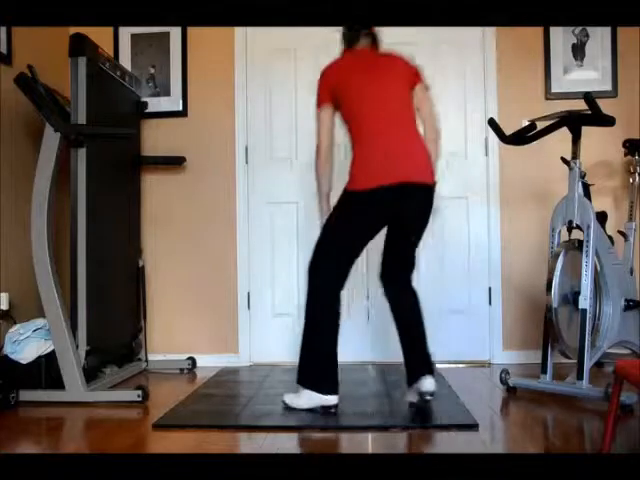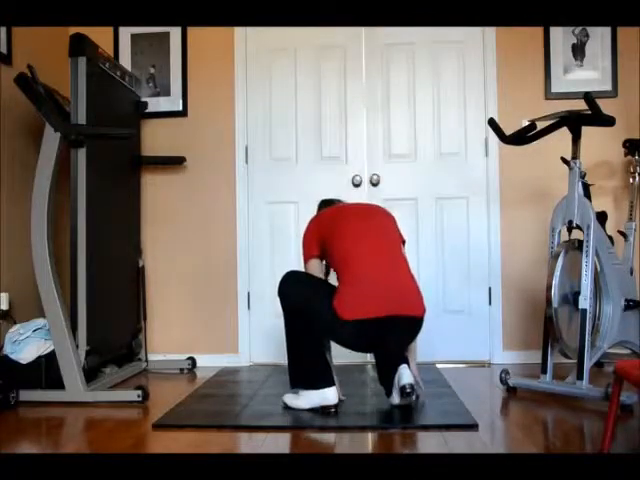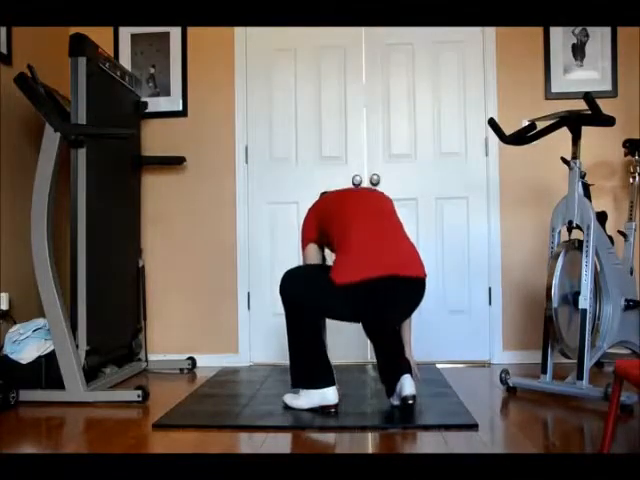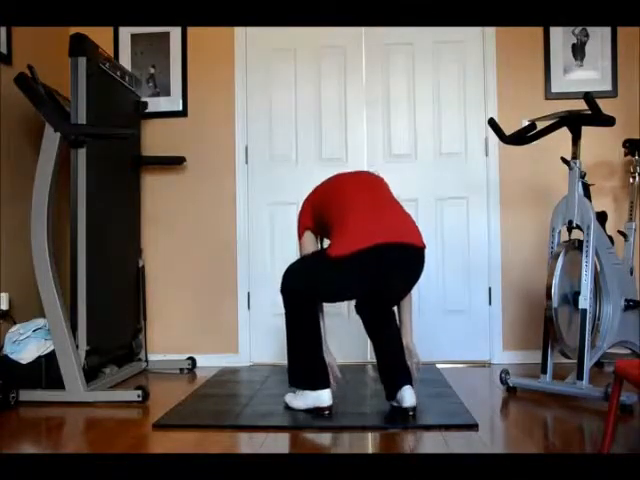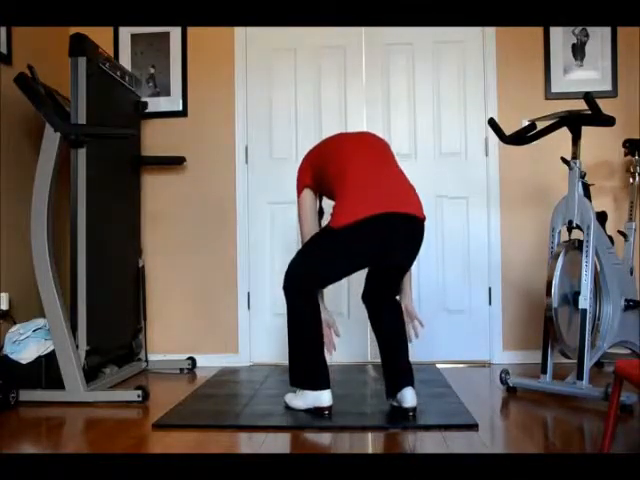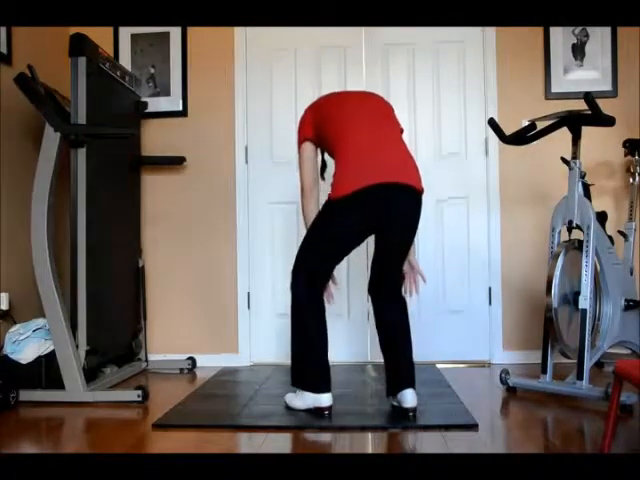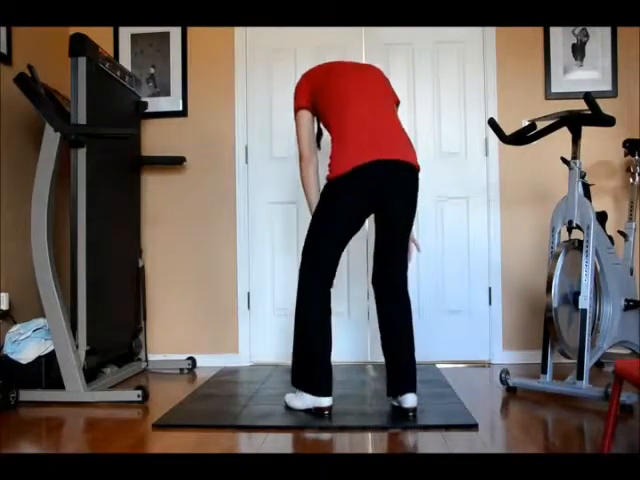
dt=0.7s
person 1, frame 1
left shoulder: (334, 71)
right shoulder: (402, 64)
left elbow: (324, 148)
right elbow: (430, 125)
left wrist: (326, 211)
right wrist: (427, 178)
left hip: (371, 182)
right hip: (418, 182)
left knee: (325, 271)
right knee: (397, 276)
left ankle: (319, 386)
right ankle: (421, 374)
person 1, frame 2
left shoulder: (318, 223)
right shoulder: (383, 214)
left elbow: (318, 293)
left wrist: (327, 372)
right wrist: (409, 359)
left hip: (357, 323)
right hip: (410, 322)
left knee: (292, 287)
left ankle: (319, 388)
right ankle: (398, 371)
person 1, frame 3
left shoulder: (317, 210)
right shoulder: (380, 198)
left elbow: (314, 283)
left wrist: (321, 357)
right wrist: (406, 347)
left hip: (359, 285)
right hip: (413, 283)
left knee: (293, 285)
left ankle: (319, 388)
right ankle: (400, 379)
person 1, frame 4
left shoulder: (313, 203)
right shoulder: (375, 182)
left elbow: (314, 279)
left wrist: (322, 349)
right wrist: (405, 335)
left hip: (359, 254)
right hip: (413, 253)
left knee: (294, 285)
right knee: (376, 306)
left ankle: (315, 390)
right ankle: (402, 388)
person 1, frame 5
left shoulder: (312, 161)
right shoulder: (376, 143)
left elbow: (311, 241)
left wrist: (321, 308)
right wrist: (405, 297)
left hip: (360, 222)
right hip: (412, 220)
left knee: (298, 284)
right knee: (381, 296)
left ankle: (315, 389)
right ankle: (403, 389)
person 1, frame 6
left shoulder: (314, 114)
right shoulder: (380, 104)
left elbow: (309, 190)
left wrist: (322, 259)
right wrist: (408, 253)
left hip: (357, 192)
right hip: (409, 190)
left knee: (306, 280)
right knee: (387, 287)
left ankle: (315, 391)
right ankle: (404, 389)
person 1, frame 7
left shoulder: (310, 81)
right shoulder: (375, 74)
left elbow: (308, 156)
left wrist: (319, 217)
right wrist: (400, 224)
left hip: (354, 171)
right hip: (404, 167)
left knee: (315, 277)
right knee: (392, 281)
left ankle: (316, 391)
right ankle: (405, 390)
